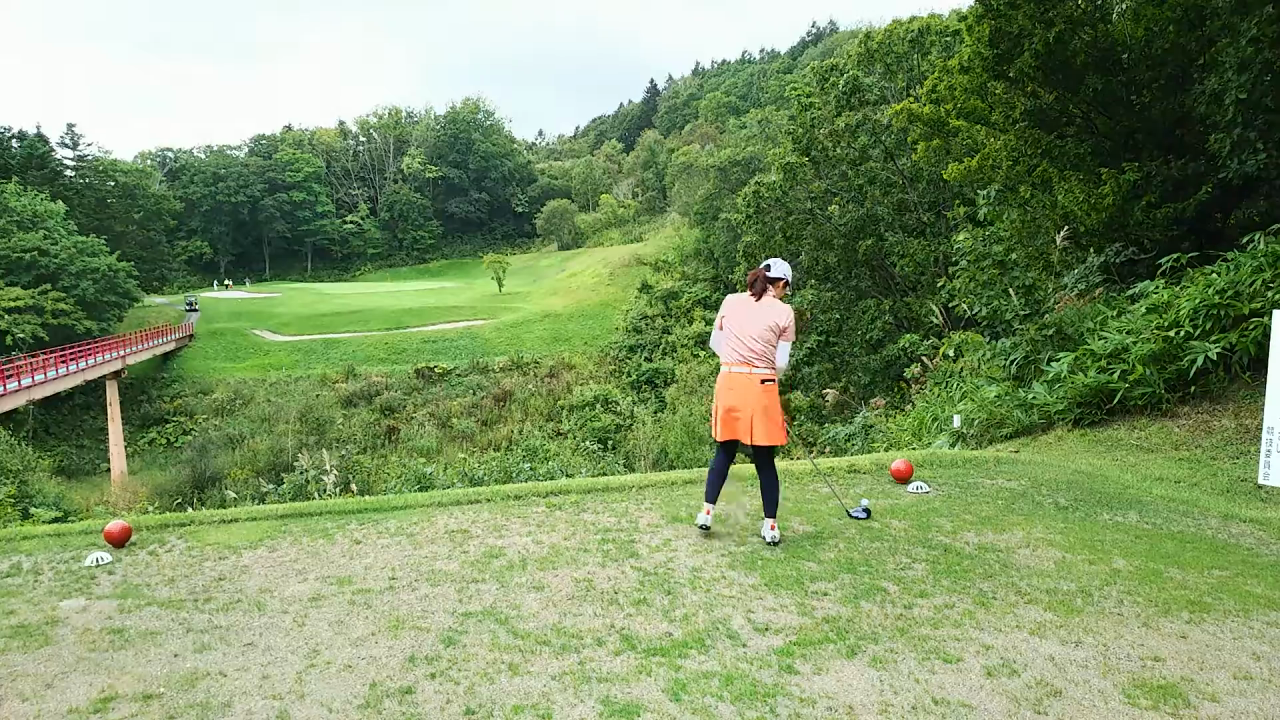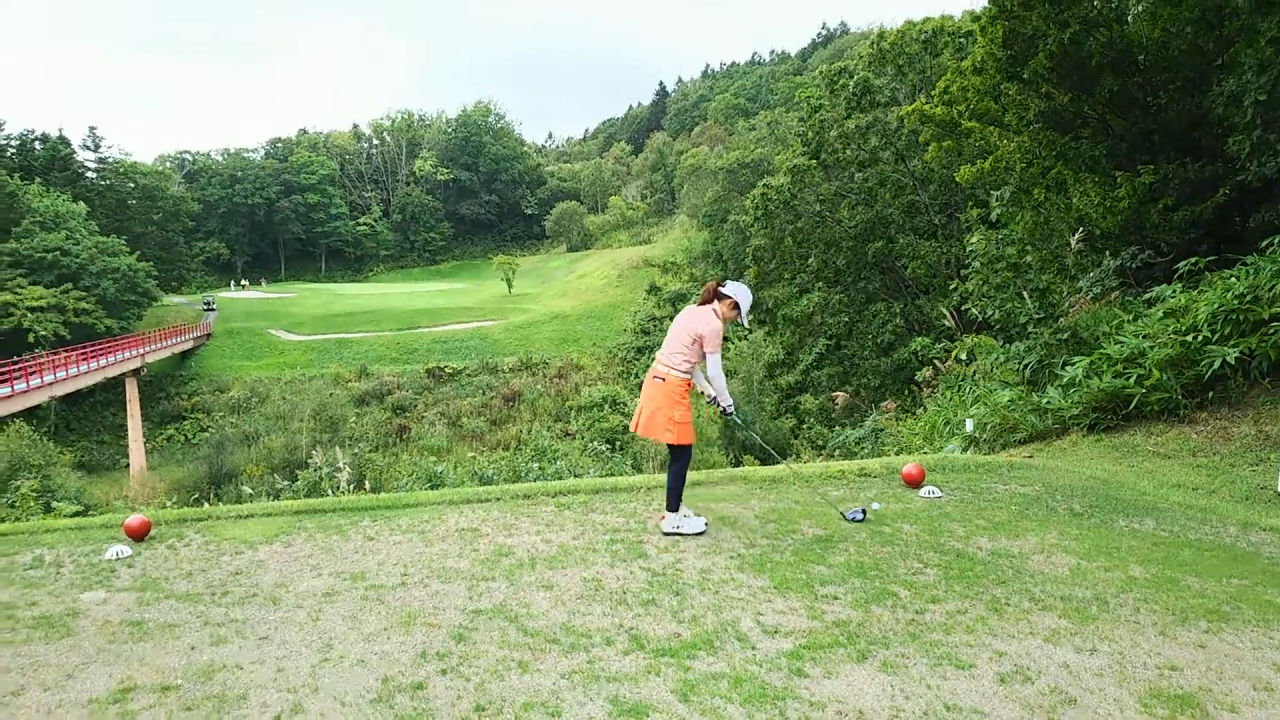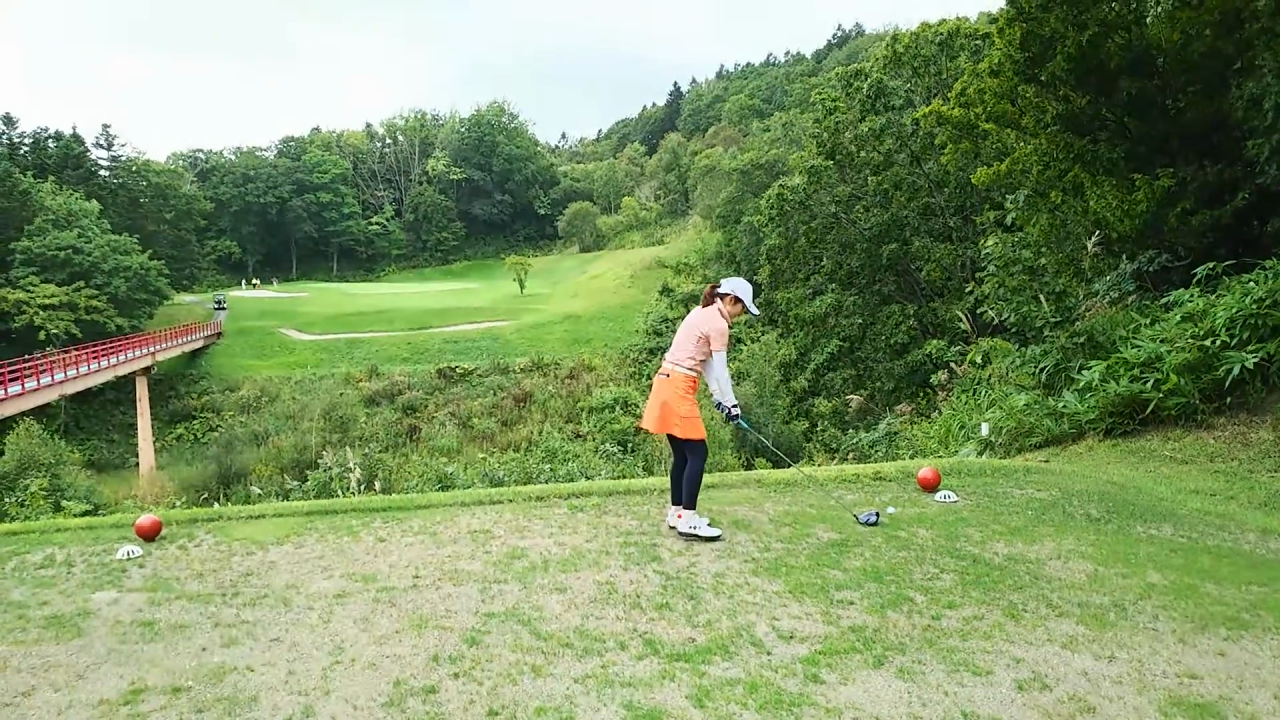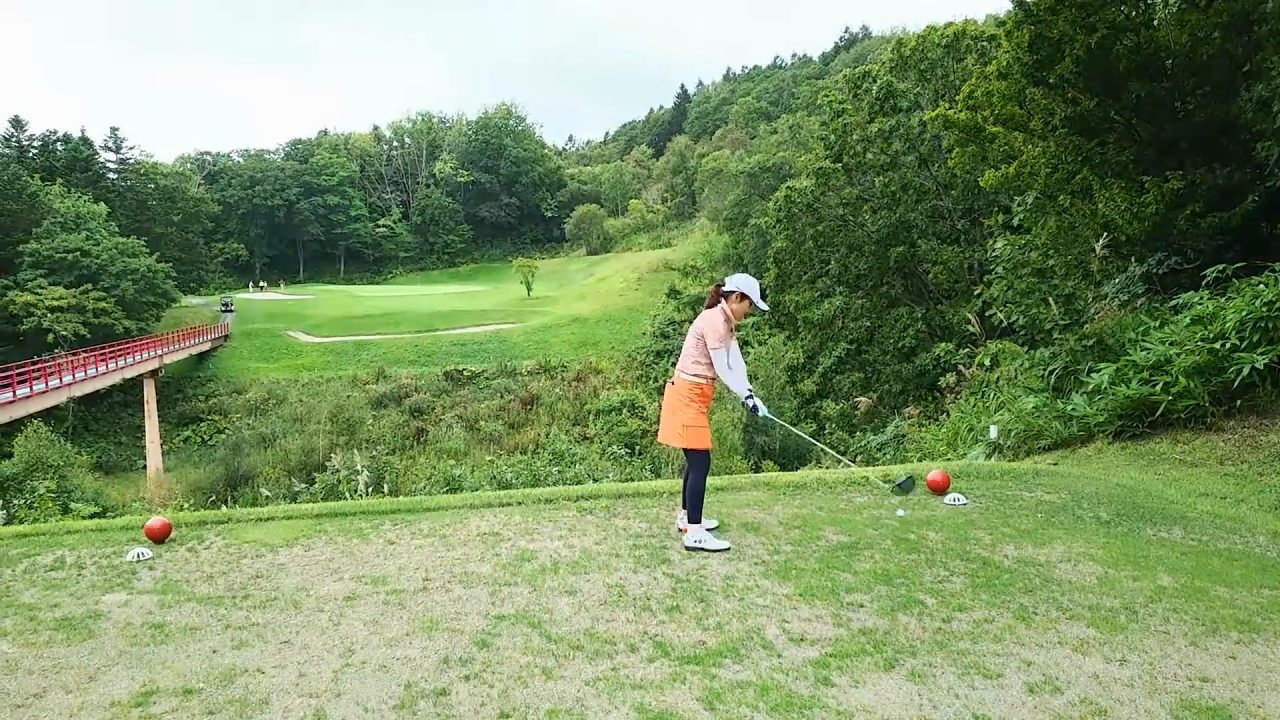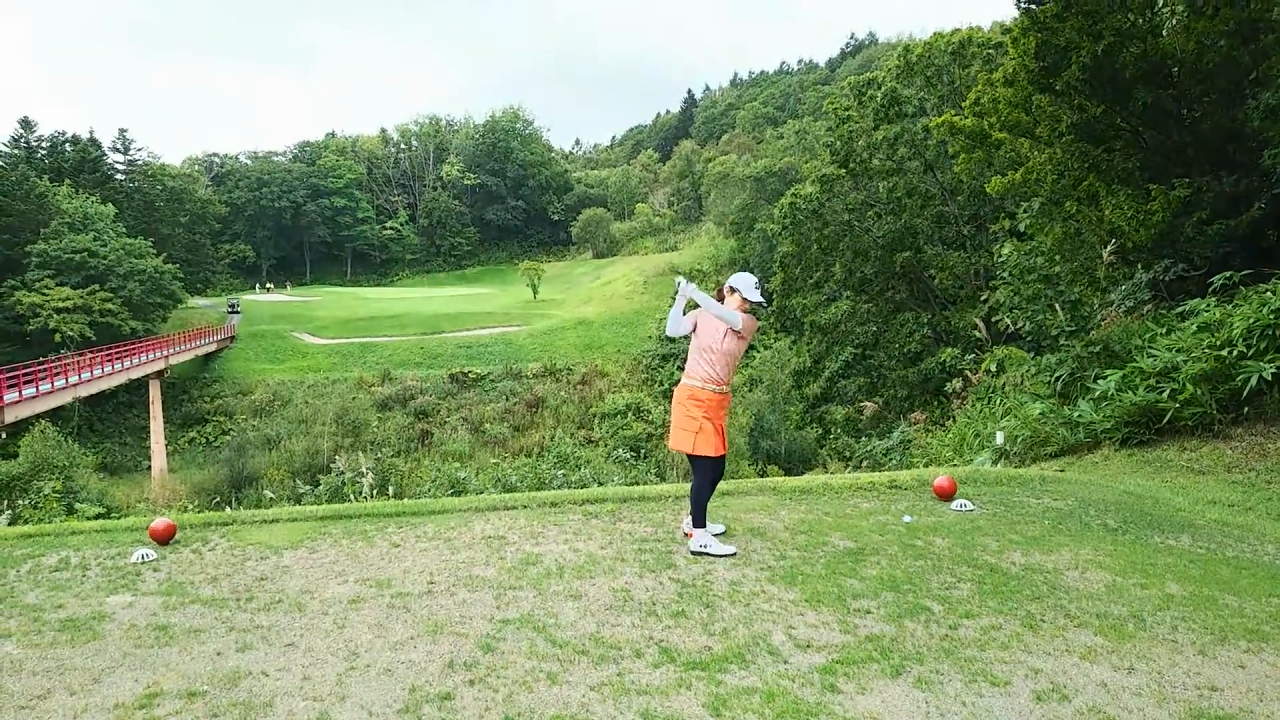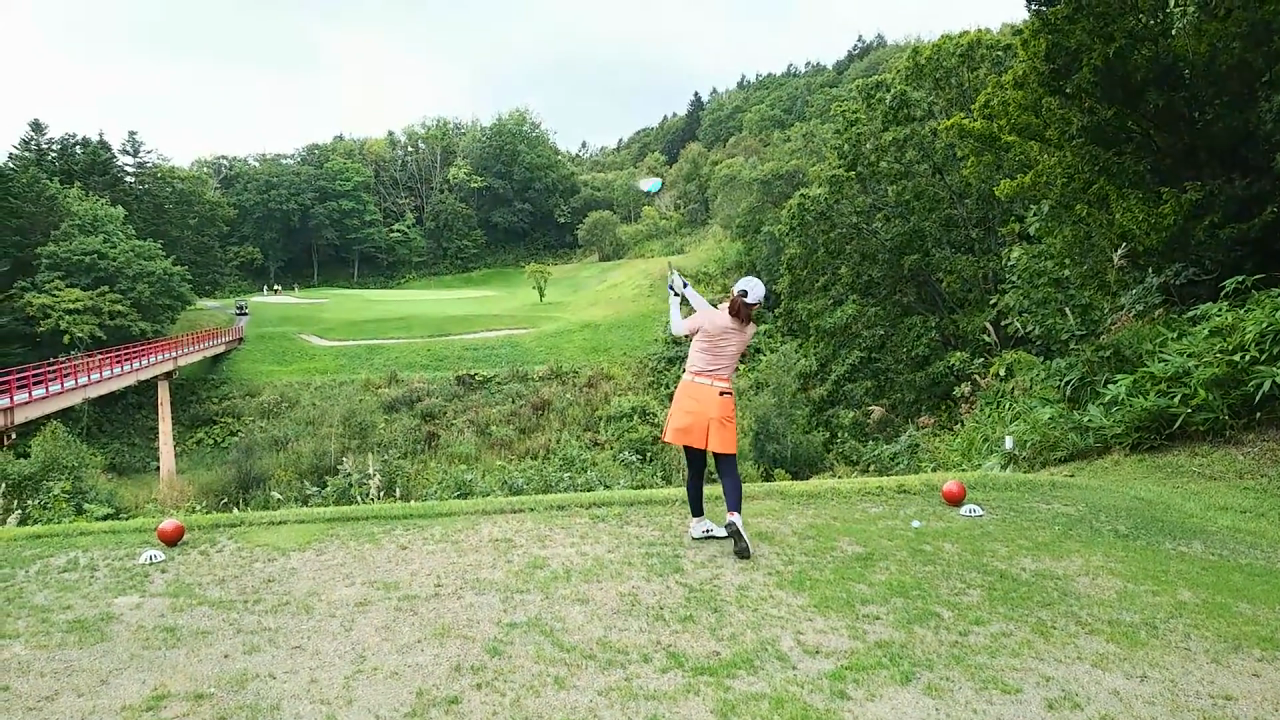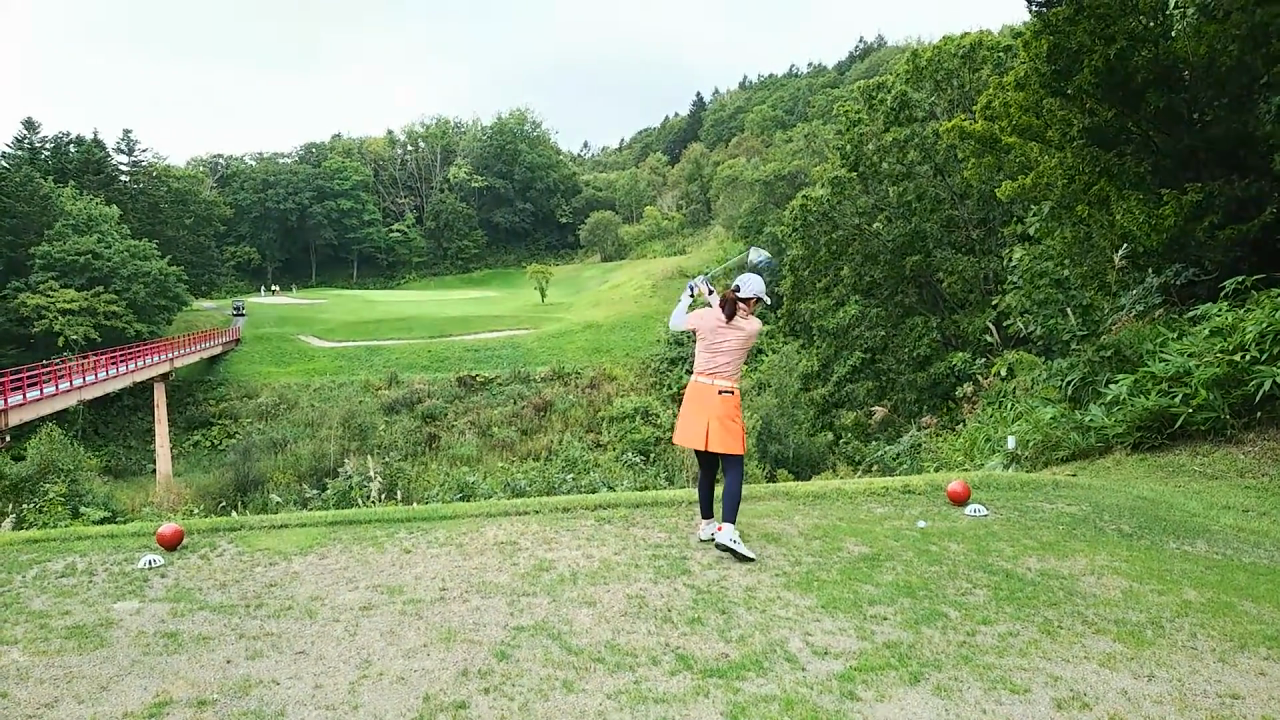
dt=0.7s
person 1, frame 1
left shoulder: (731, 302)
right shoulder: (784, 312)
left elbow: (715, 342)
right elbow: (782, 363)
left hip: (730, 383)
right hip: (763, 388)
left knee: (725, 452)
right knee: (765, 461)
left ankle: (708, 510)
right ankle: (770, 525)
person 1, frame 2
left shoulder: (693, 311)
right shoulder: (712, 324)
right elbow: (715, 371)
left wrist: (706, 390)
right wrist: (726, 402)
left hip: (658, 382)
right hip: (671, 388)
left knee: (678, 452)
right knee: (681, 455)
left ankle: (674, 510)
right ankle: (671, 518)
person 1, frame 3
left shoulder: (702, 313)
right shoulder: (717, 323)
right elbow: (720, 369)
left wrist: (717, 396)
right wrist: (732, 403)
left hip: (670, 383)
right hip: (678, 388)
left knee: (682, 455)
right knee: (697, 453)
left ankle: (677, 512)
right ankle: (688, 519)
person 1, frame 4
left shoulder: (726, 321)
right shoulder: (712, 320)
left elbow: (735, 358)
right elbow: (720, 367)
left wrist: (748, 393)
right wrist: (745, 395)
left hip: (696, 395)
right hip: (688, 393)
left knee: (698, 459)
right knee: (699, 463)
left ankle: (687, 515)
right ankle: (693, 533)
person 1, frame 5
left shoulder: (749, 324)
right shoulder: (701, 316)
left elbow: (727, 316)
right elbow: (672, 330)
left wrist: (694, 293)
right wrist: (682, 297)
left hip: (719, 401)
right hip: (693, 398)
left knee: (716, 468)
right knee: (704, 470)
left ankle: (694, 521)
right ankle: (699, 538)
person 1, frame 6
left shoulder: (707, 319)
right shoulder: (748, 329)
left elbow: (677, 328)
left wrist: (676, 295)
right wrist: (687, 292)
left hip: (690, 393)
right hip: (720, 399)
left knee: (695, 465)
right knee: (727, 467)
left ankle: (698, 523)
right ankle: (733, 518)
person 1, frame 7
left shoulder: (705, 317)
right shoulder: (753, 327)
left elbow: (674, 324)
left wrist: (690, 293)
right wrist: (710, 294)
left hip: (698, 394)
right hip: (724, 399)
left knee: (707, 467)
right knee: (733, 469)
left ankle: (707, 525)
right ankle: (726, 531)
